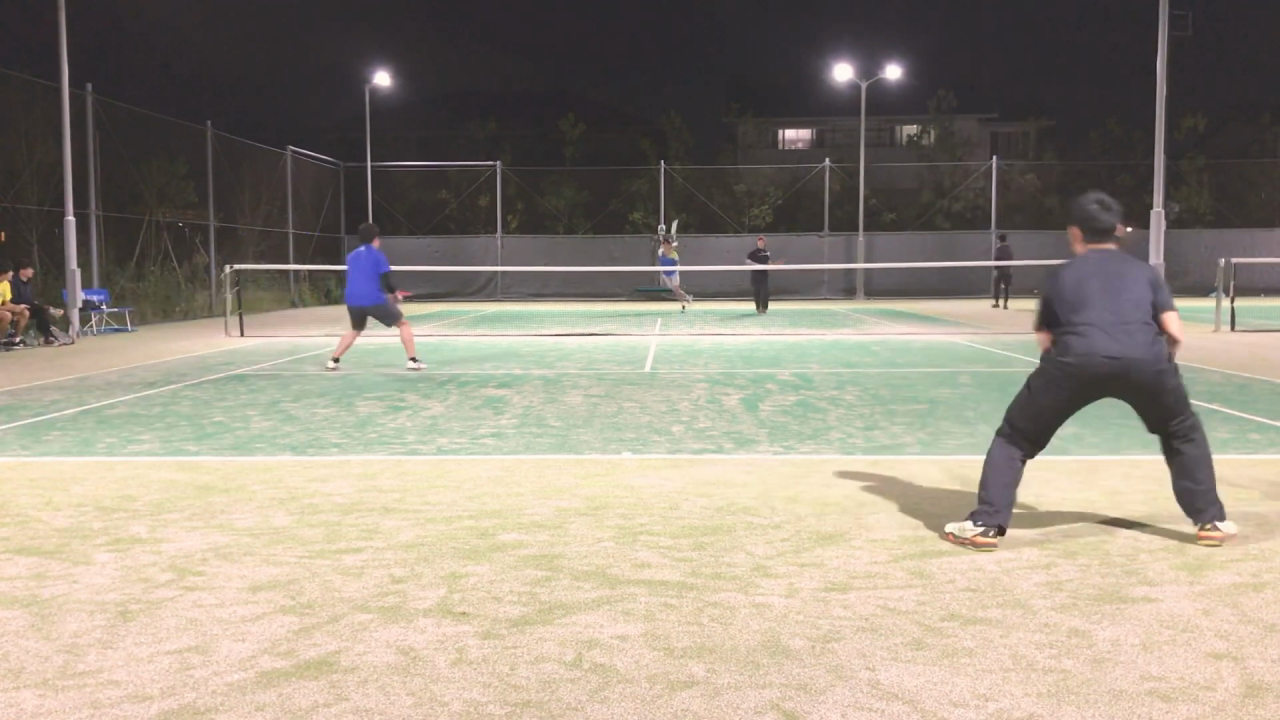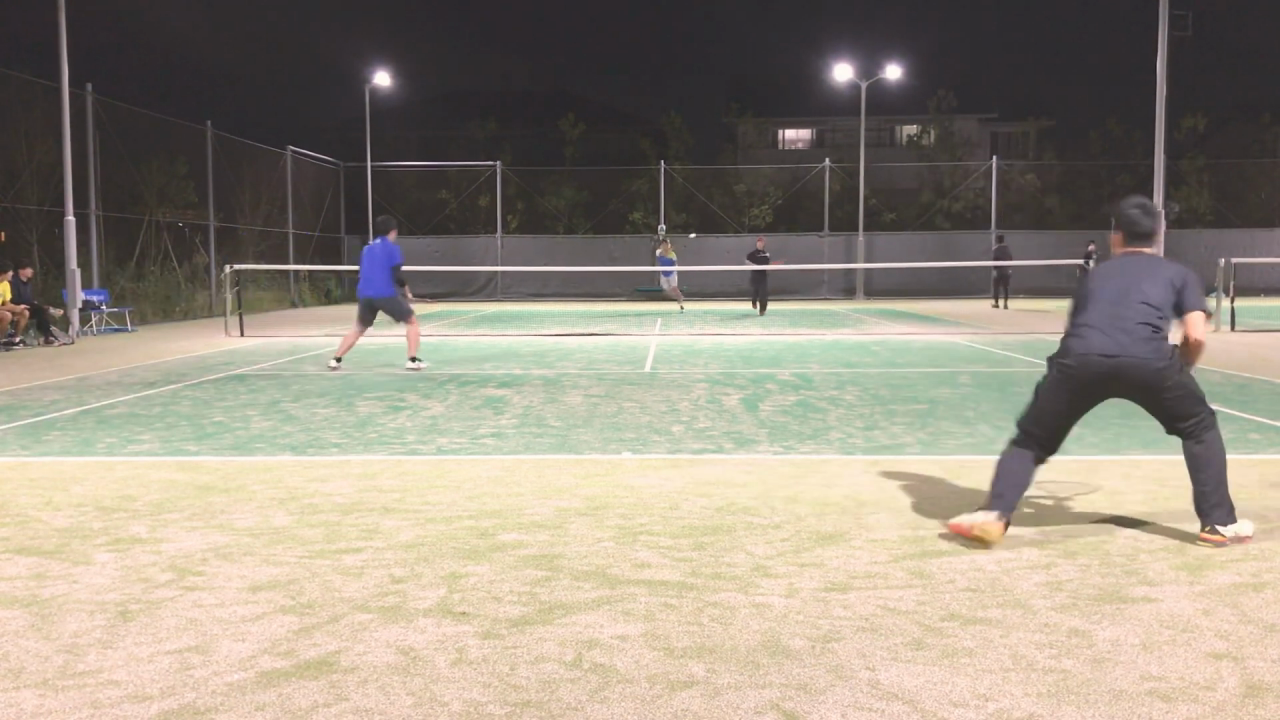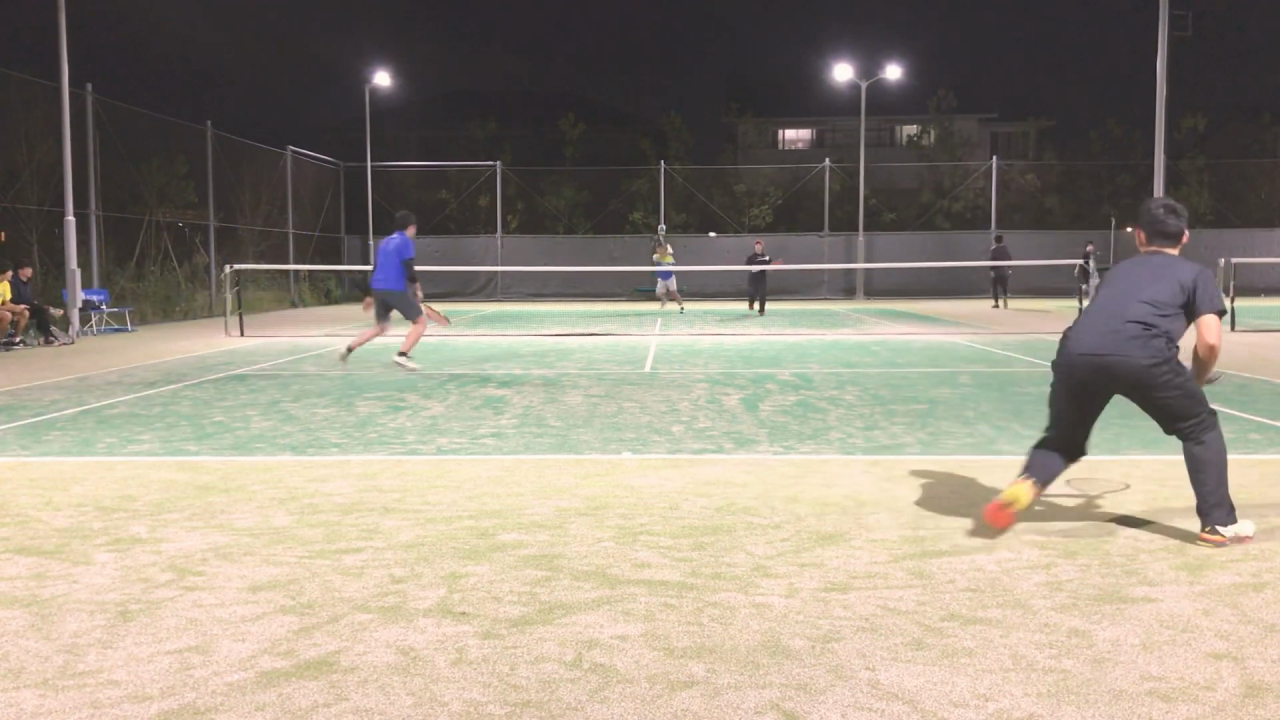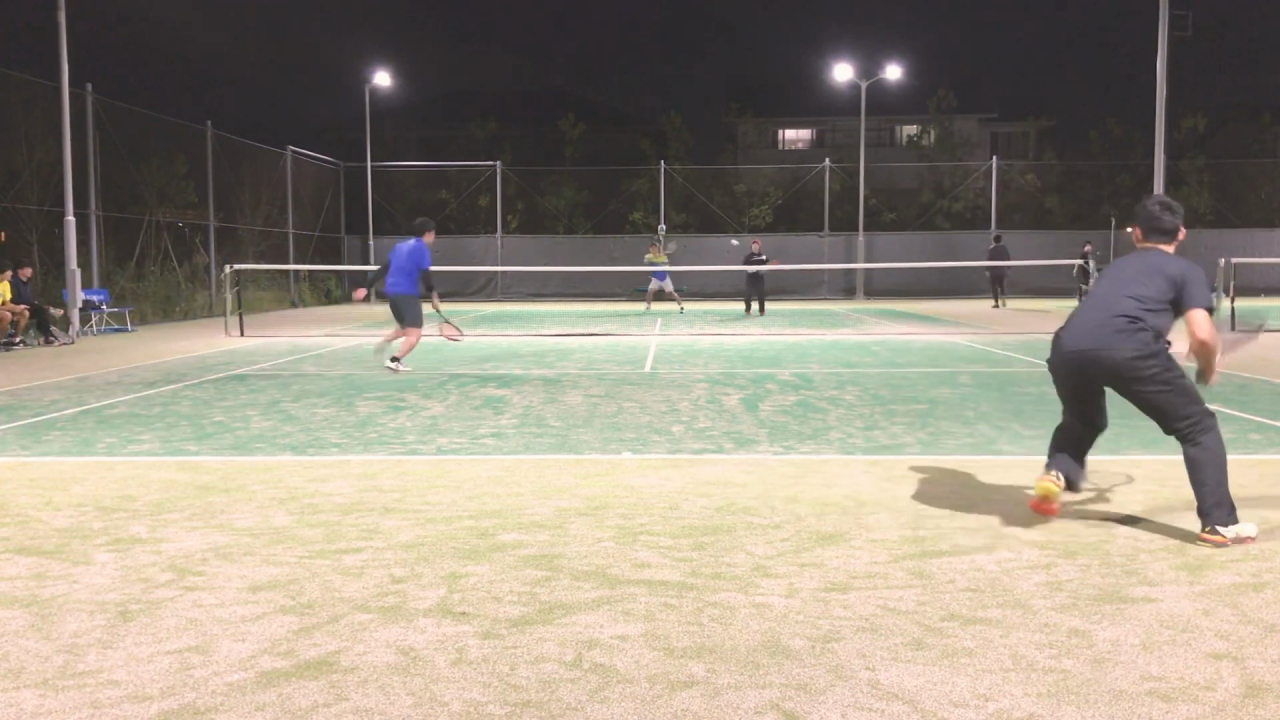
dt=0.1s
person 1, frame 1
left shoulder: (1062, 275)
right shoulder: (1145, 272)
left elbow: (1044, 343)
right elbow: (1173, 333)
left hip: (1077, 358)
right hip: (1144, 358)
left knee: (1014, 437)
right knee: (1183, 430)
left ankle: (985, 524)
right ankle: (1211, 520)
person 1, frame 2
left shoulder: (1096, 274)
right shoulder: (1180, 274)
right elbow: (1196, 336)
right wrist: (1179, 371)
left hip: (1079, 357)
right hip: (1146, 358)
left knee: (1030, 441)
right knee: (1199, 427)
left ankle: (993, 516)
right ankle: (1219, 522)
person 1, frame 3
left shoulder: (1120, 270)
right shoulder: (1197, 275)
right elbow: (1210, 340)
right wrist: (1200, 372)
left hip: (1076, 353)
right hip: (1138, 356)
left knee: (1060, 441)
right knee: (1200, 427)
left ankle: (1027, 483)
right ankle: (1219, 524)
person 1, frame 4
left shoulder: (1119, 266)
right shoulder: (1186, 270)
right elbow: (1202, 335)
right wrist: (1207, 370)
left hip: (1068, 349)
right hip: (1126, 350)
left knee: (1081, 424)
right knee: (1197, 426)
left ankle: (1056, 474)
right ankle: (1219, 522)
person 2, frame 1
left shoulder: (351, 257)
right shoulder: (378, 255)
right elbow: (386, 282)
right wrist: (394, 294)
left hip: (353, 302)
right hip: (375, 301)
left knee: (354, 331)
right knee: (404, 325)
left ankle: (333, 361)
right ankle: (412, 360)
person 2, frame 2
left shoulder: (366, 249)
right shoulder: (392, 249)
right elbow: (398, 275)
right wrist: (406, 292)
left hip: (365, 296)
right hip: (387, 295)
left knee: (359, 329)
right knee: (413, 322)
left ankle: (336, 359)
right ankle: (413, 360)
person 2, frame 3
left shoulder: (384, 243)
right shoulder: (406, 243)
left elbow: (376, 270)
right elbow: (409, 270)
left wrist: (370, 295)
right wrist: (417, 289)
left hip: (378, 289)
right hip: (396, 289)
left knee: (380, 328)
right knee: (420, 323)
left ankle: (349, 349)
right ankle: (402, 355)
person 2, frame 4
left shoulder: (400, 246)
right shoulder: (422, 249)
left elbow: (383, 269)
right elbow: (425, 277)
left wrist: (367, 287)
right wrist: (434, 296)
left hip: (392, 292)
right hip: (407, 294)
left knee: (405, 328)
right knee: (415, 334)
left ankle: (384, 343)
right ankle: (394, 360)
